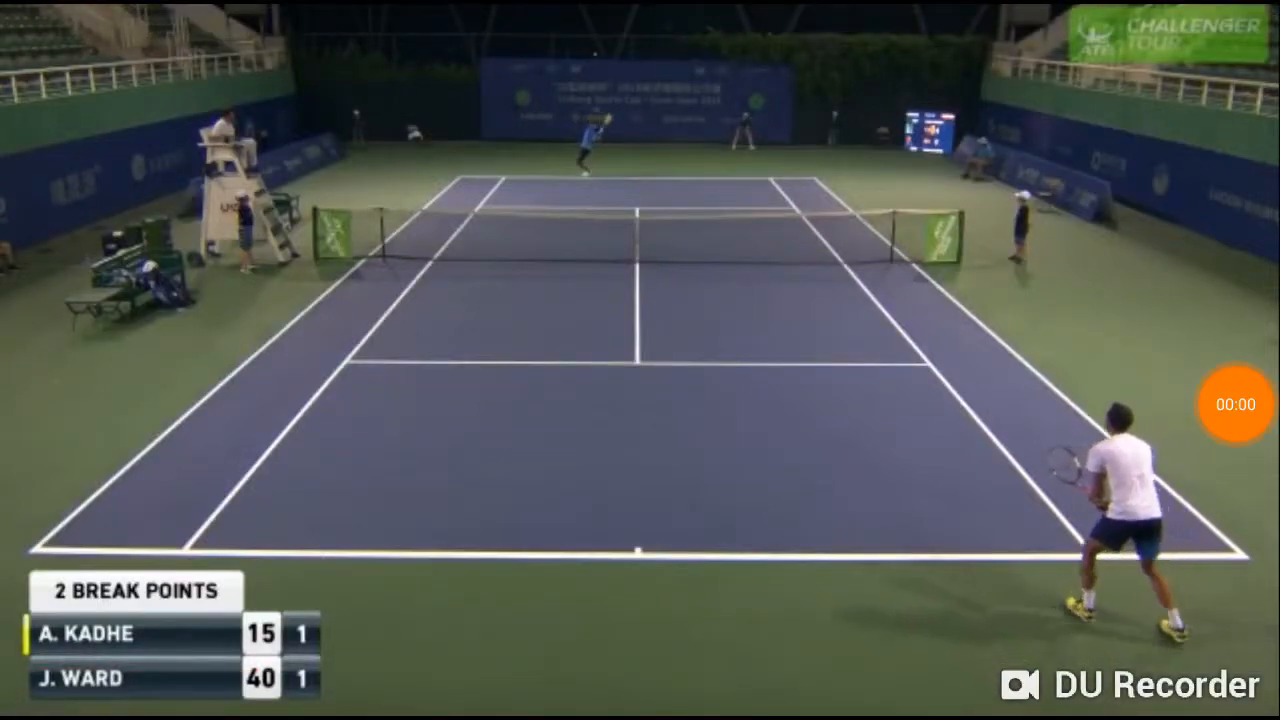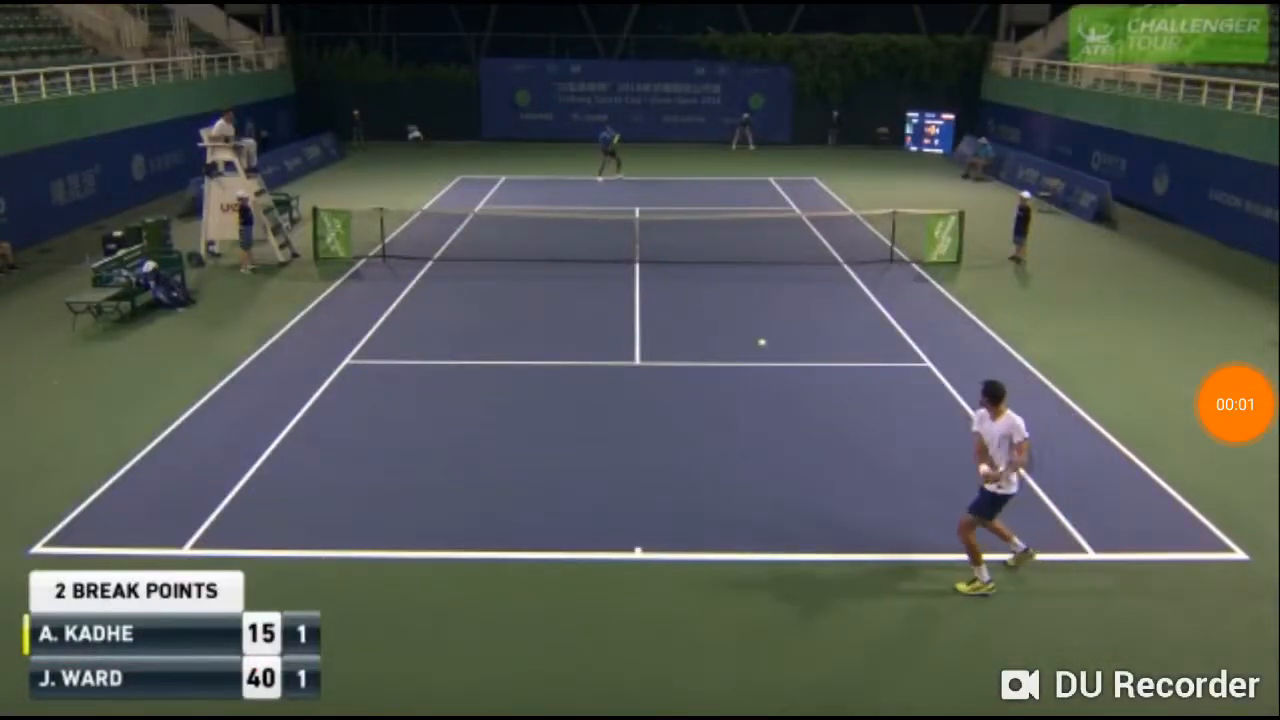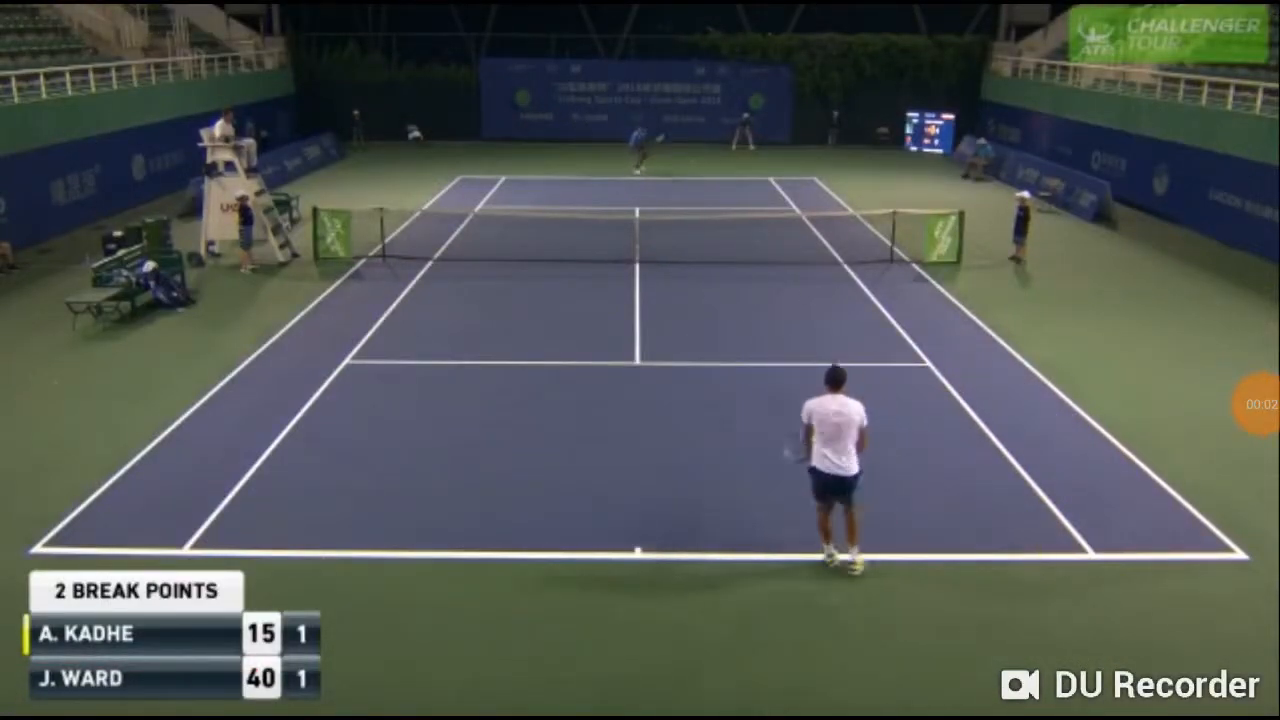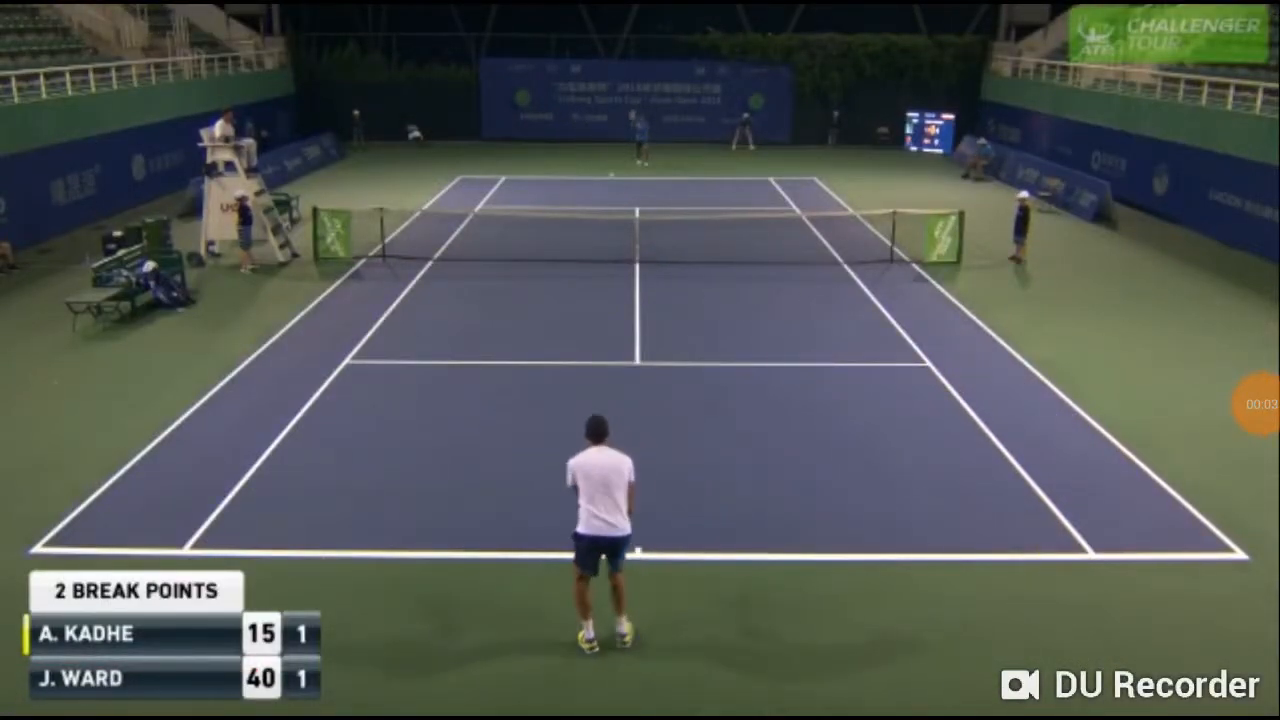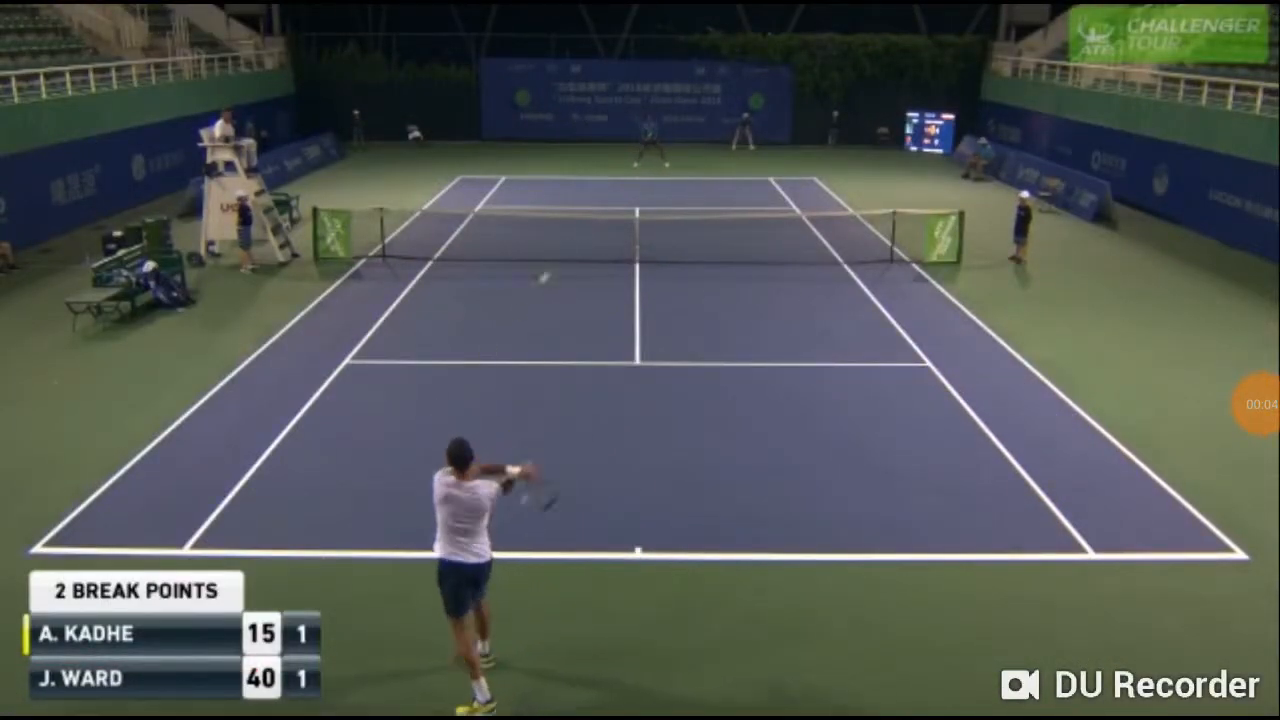
dt=1s
person 1, frame 1
left shoulder: (1100, 449)
right shoulder: (1144, 447)
left elbow: (1095, 493)
left wrist: (1101, 502)
left hip: (1122, 515)
right hip: (1152, 515)
left knee: (1089, 550)
right knee: (1150, 568)
left ankle: (1085, 606)
right ankle: (1177, 625)
person 1, frame 2
left shoulder: (1014, 422)
right shoulder: (980, 415)
left elbow: (1021, 457)
right elbow: (979, 447)
left wrist: (1003, 474)
right wrist: (984, 468)
left hip: (1000, 488)
right hip: (988, 482)
left knee: (965, 528)
right knee: (985, 521)
left ankle: (984, 581)
right ankle: (1021, 550)
person 1, frame 3
left shoulder: (811, 406)
right shoulder: (857, 407)
left elbow: (807, 439)
right elbow: (862, 444)
left wrist: (810, 454)
left hip: (822, 469)
right hip: (849, 470)
left knee: (824, 510)
right knee: (849, 511)
left ankle: (829, 553)
right ankle: (854, 559)
person 1, frame 4
left shoulder: (575, 463)
right shoulder: (625, 461)
right elbow: (629, 502)
left hip: (589, 532)
right hip: (620, 532)
left knee: (582, 579)
right knee: (616, 575)
left ankle: (589, 637)
right ankle: (623, 630)
person 1, frame 5
left shoulder: (441, 479)
right shoulder: (487, 491)
left elbow: (477, 471)
left wrist: (511, 470)
left hip: (450, 562)
right hip: (480, 560)
left knee: (460, 630)
right knee: (478, 604)
left ankle: (484, 699)
right ankle: (483, 652)
